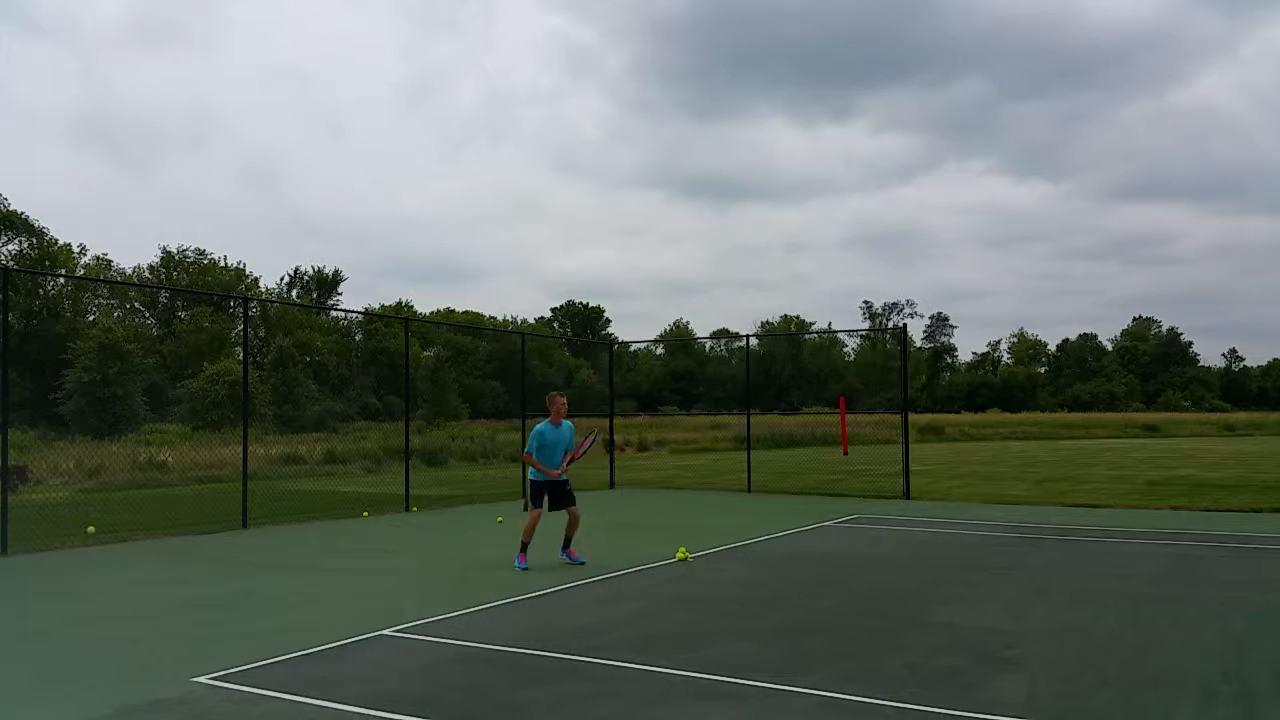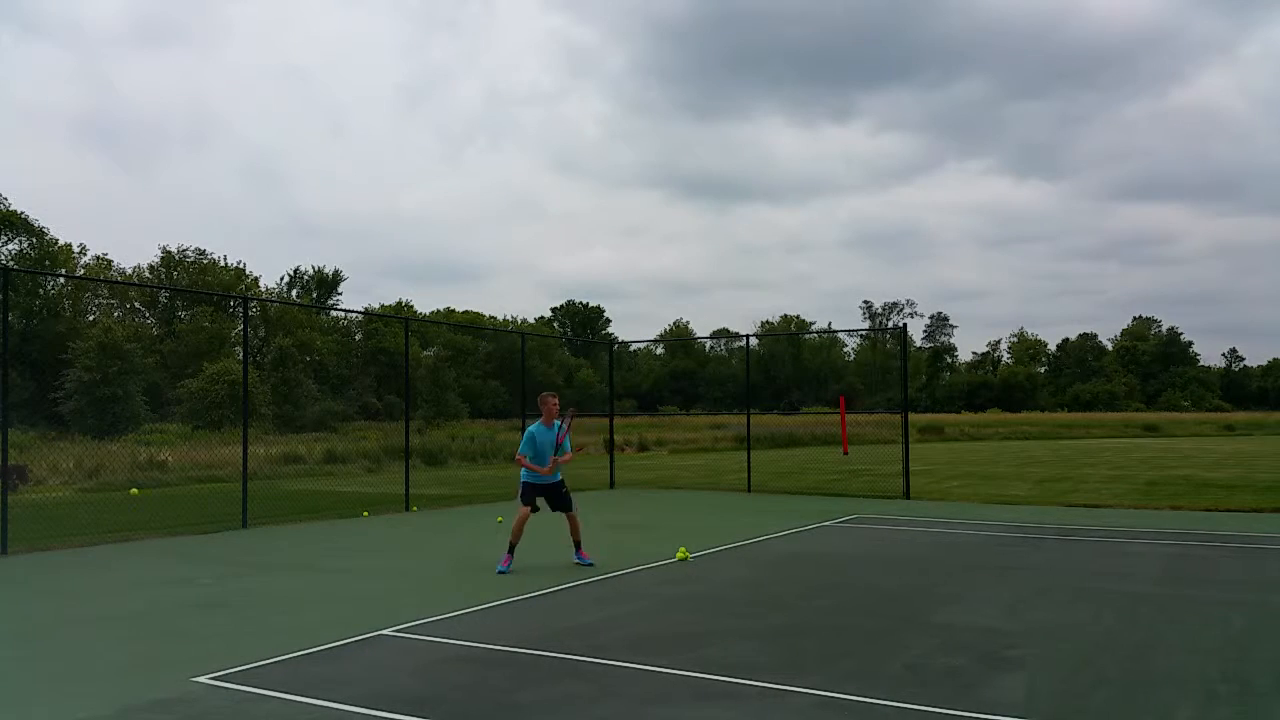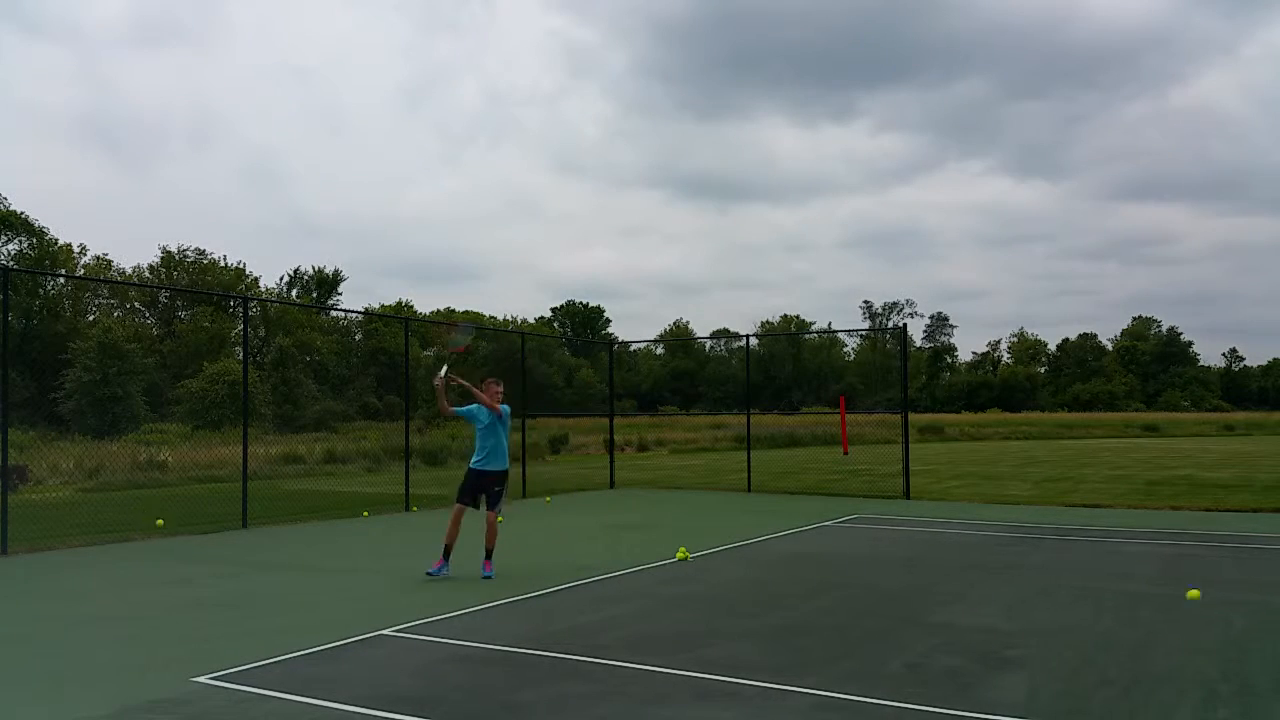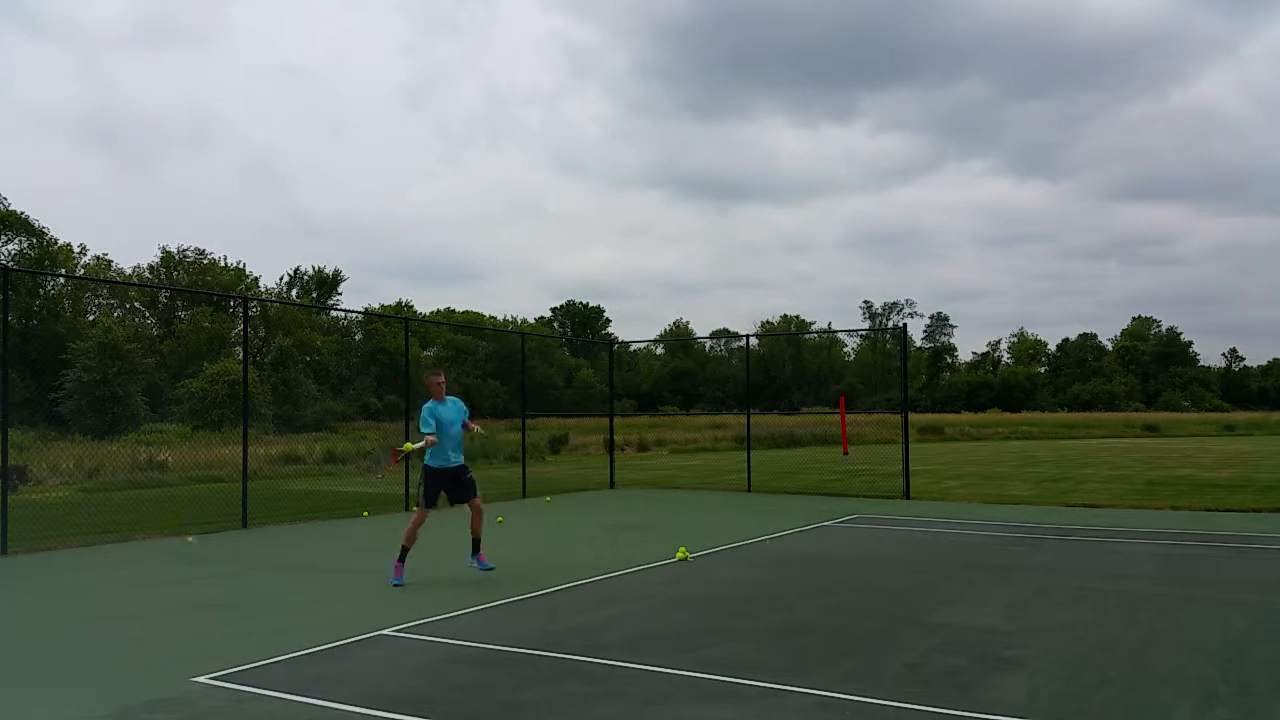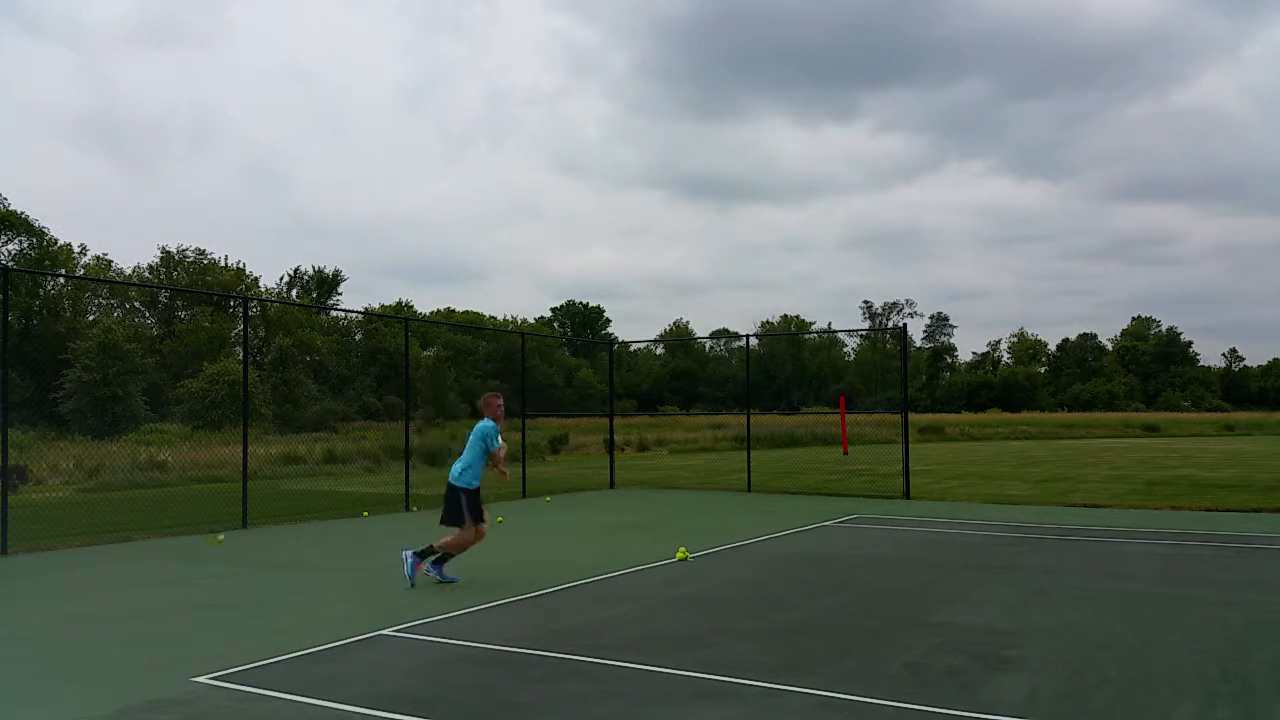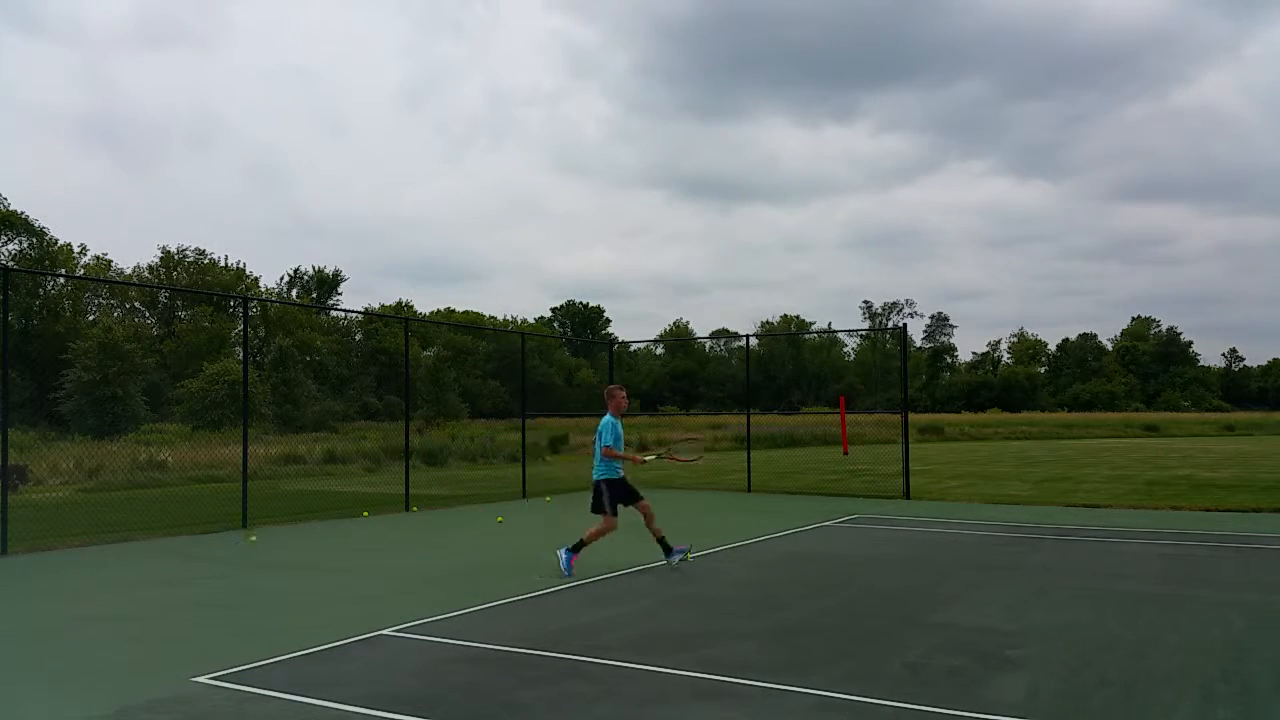
dt=0.5s
person 1, frame 1
left shoulder: (569, 426)
right shoulder: (539, 430)
right elbow: (526, 457)
left wrist: (564, 464)
right wrist: (547, 472)
left hip: (560, 479)
right hip: (538, 478)
left knee: (575, 514)
right knee: (535, 515)
left ankle: (566, 549)
right ankle: (521, 554)
person 1, frame 2
left shoulder: (561, 427)
right shoulder: (532, 431)
left elbow: (569, 455)
right elbow: (519, 459)
left wrist: (559, 462)
right wrist: (540, 470)
left hip: (554, 480)
right hip: (531, 480)
left knee: (572, 516)
right knee: (523, 514)
left ankle: (578, 552)
right ankle: (509, 556)
person 1, frame 3
left shoulder: (504, 410)
right shoulder: (475, 410)
left elbow: (489, 405)
right elbow: (446, 410)
left wrist: (467, 386)
right wrist: (440, 390)
left hip: (497, 471)
right hip: (475, 468)
left knee: (491, 519)
right knee: (457, 513)
left ankle: (487, 562)
right ankle: (444, 561)
person 1, frame 4
left shoulder: (456, 402)
right shoulder: (428, 409)
left elbow: (465, 424)
right elbow: (430, 438)
left wrist: (473, 427)
right wrist: (430, 440)
left hip: (458, 465)
right hip: (434, 467)
left knee: (477, 507)
right knee: (420, 515)
left ankle: (476, 555)
right ankle: (400, 564)
person 1, frame 5
left shoulder: (485, 426)
right shoulder: (489, 427)
right elbow: (498, 457)
left wrist: (499, 466)
right wrist: (502, 447)
left hip: (465, 484)
right hip: (462, 485)
left knee: (479, 533)
right knee: (466, 536)
left ankle: (436, 564)
right ankle: (416, 556)
person 1, frame 6
left shoulder: (615, 420)
right shoulder: (608, 422)
right elbow: (606, 451)
right wrist: (630, 457)
left hip: (616, 476)
right hip: (606, 478)
left knee: (647, 510)
right knee: (609, 524)
left ankle: (668, 552)
right ankle: (570, 552)
